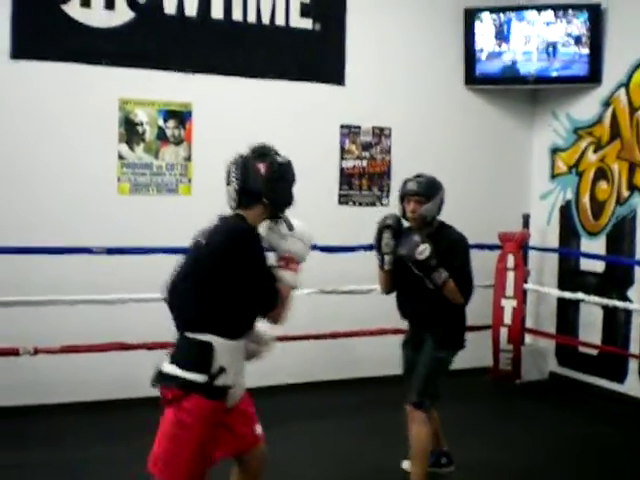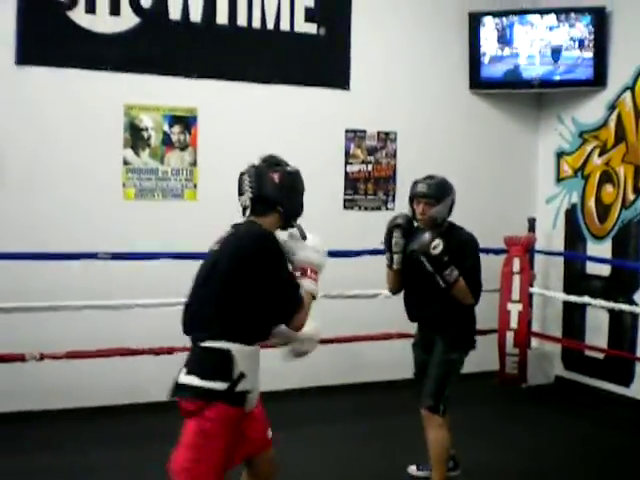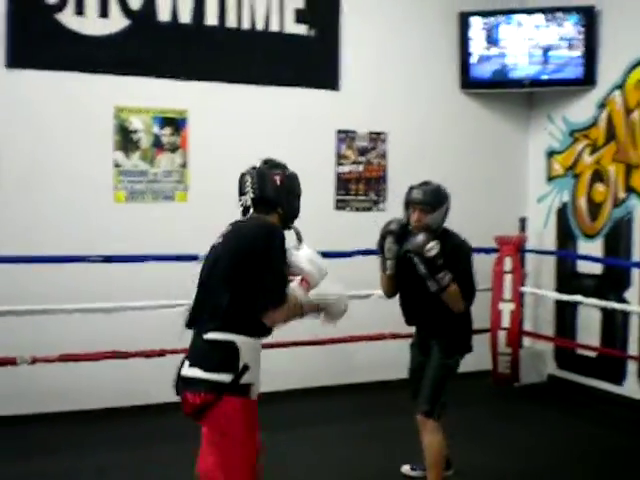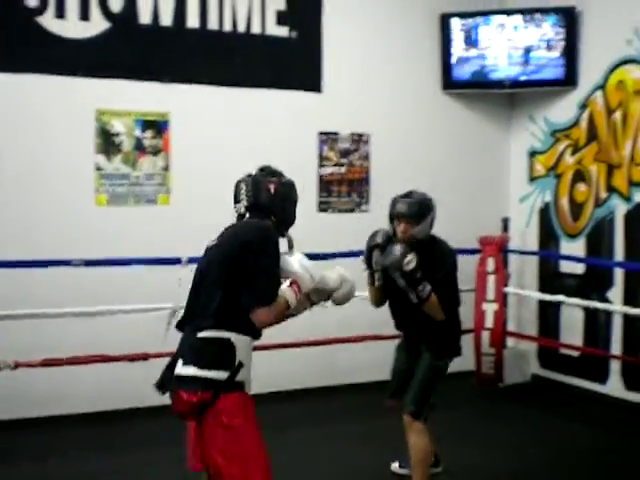
dt=0.1s
person 1, frame 1
left shoulder: (223, 232)
right shoulder: (240, 236)
right elbow: (275, 311)
right wrist: (291, 260)
left hip: (221, 375)
right hip: (199, 379)
person 1, frame 2
left shoulder: (236, 240)
right shoulder: (260, 242)
right elbow: (295, 318)
left wrist: (285, 337)
right wrist: (309, 271)
left hip: (234, 382)
right hip: (216, 386)
person 1, frame 3
left shoulder: (237, 235)
right shoulder: (265, 233)
right elbow: (273, 315)
left wrist: (315, 305)
right wrist: (305, 282)
left hip: (215, 374)
right hip: (221, 380)
person 1, frame 4
left shoulder: (231, 238)
right shoulder: (260, 235)
left elbow: (255, 307)
right elbow: (262, 315)
left wrist: (320, 291)
right wrist: (296, 286)
left hip: (204, 373)
right hip: (215, 379)
person 2, frame 1
left shoulder: (452, 240)
right shoulder: (404, 236)
left elbow: (461, 297)
right elbow: (387, 287)
left wrist: (429, 267)
right wrist: (386, 250)
left hip: (442, 332)
right hip: (416, 328)
left knee: (416, 407)
right knee: (421, 398)
right ankle: (439, 454)
person 2, frame 2
left shoulder: (463, 241)
right shoulder: (414, 236)
left elbow: (470, 297)
right elbow: (394, 287)
left wrist: (441, 263)
right wrist: (395, 249)
left hip: (452, 334)
right hip: (426, 330)
left knee: (431, 410)
right knee: (432, 401)
person 2, frame 3
left shoulder: (456, 247)
right shoulder: (406, 241)
left elbow: (460, 304)
right elbow: (389, 291)
left wrist: (435, 265)
right wrist: (388, 254)
left hip: (448, 338)
right hip: (424, 334)
left knee: (426, 415)
right knee: (421, 402)
person 2, frame 4
left shoulder: (441, 255)
right shoulder: (393, 249)
left elbow: (441, 312)
right elbow: (377, 300)
left wrist: (413, 279)
right wrist: (375, 266)
left hip: (437, 341)
right hip: (411, 337)
left knee: (413, 416)
right knee: (400, 400)
